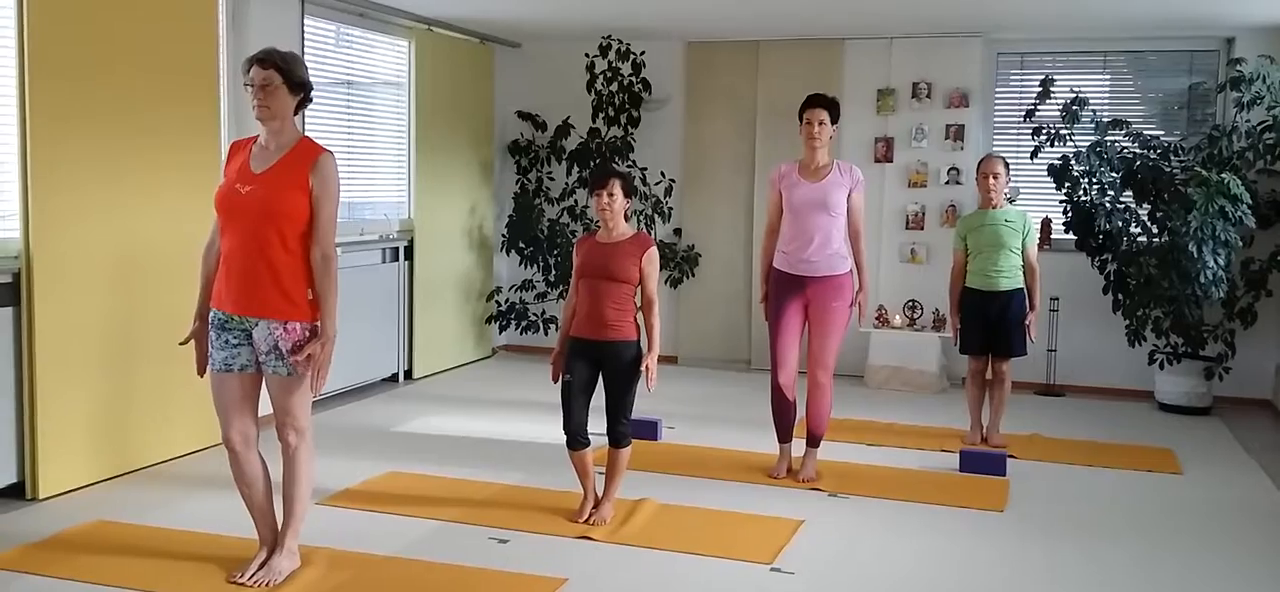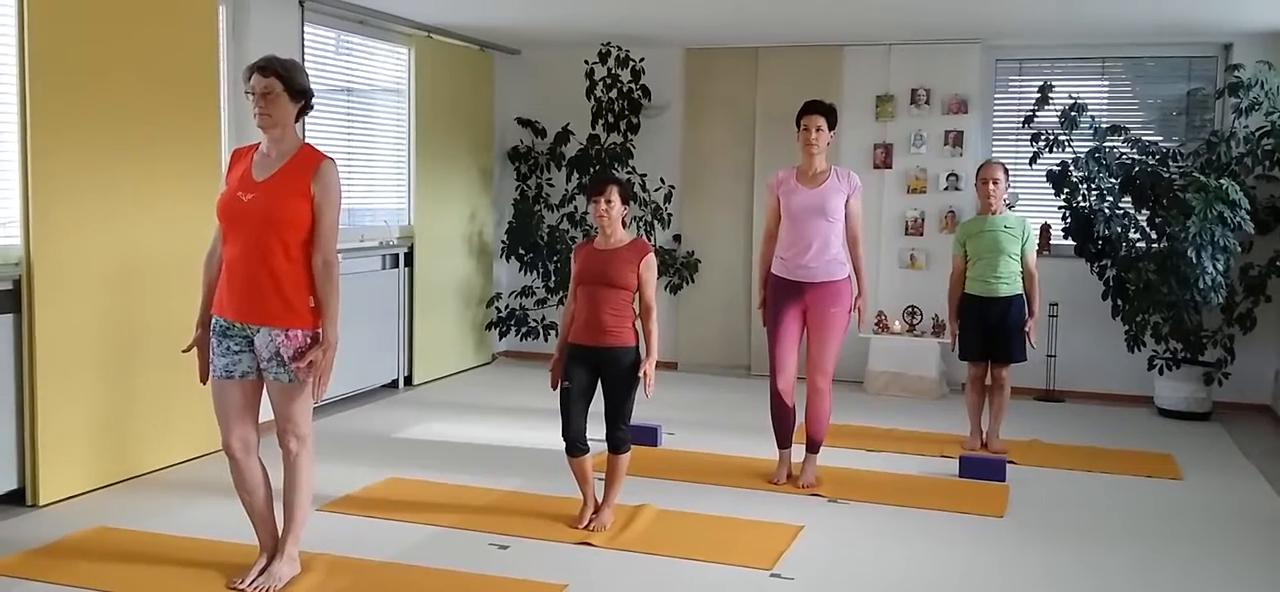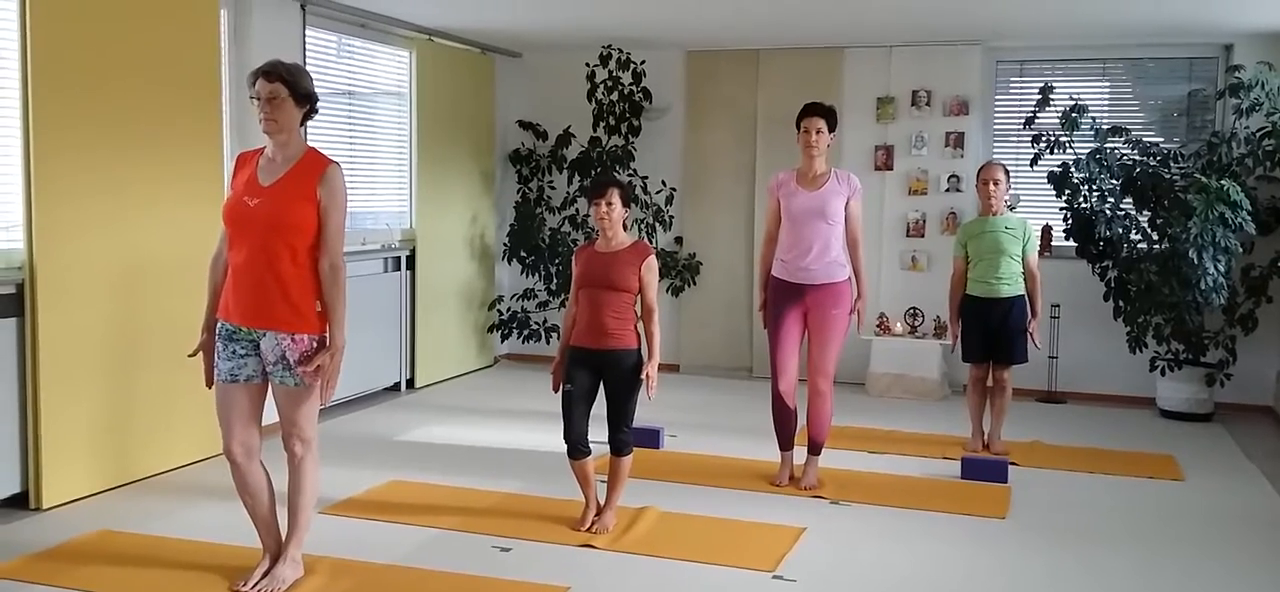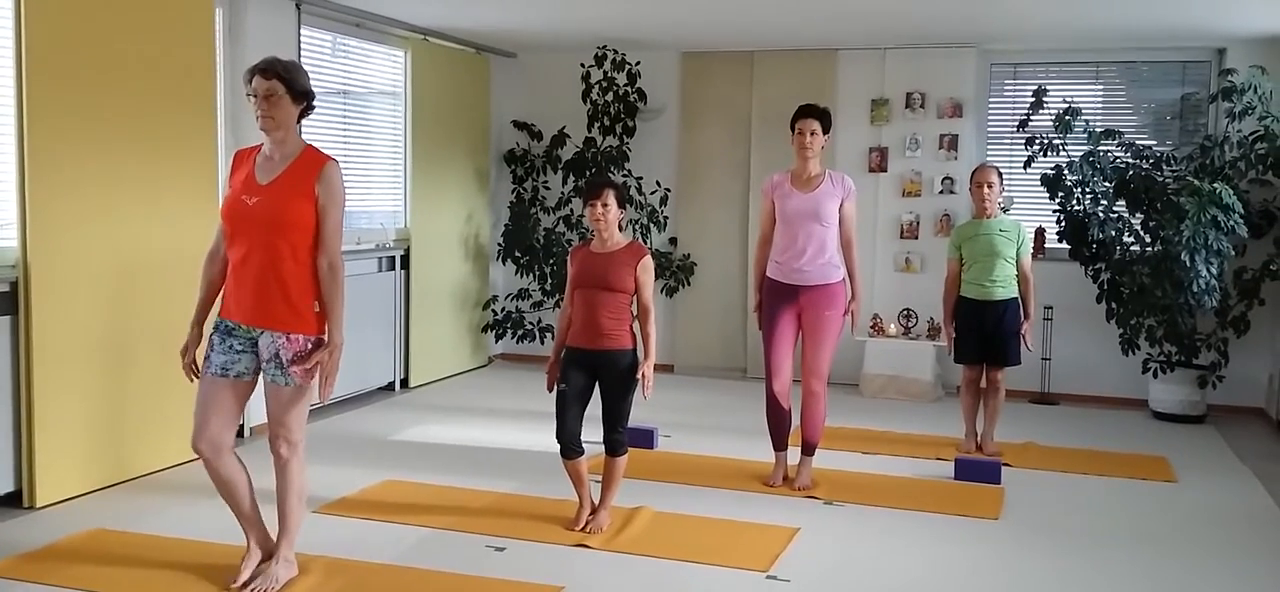
dt=0.4s
person 1, frame 1
left shoulder: (317, 162)
right shoulder: (236, 153)
left elbow: (323, 251)
right elbow: (218, 239)
left wrist: (328, 330)
right wrist: (201, 315)
left hip: (287, 319)
right hip: (230, 316)
left knee: (293, 434)
right knee: (236, 437)
left ankle: (288, 547)
right ankle: (266, 541)
person 1, frame 2
left shoulder: (318, 169)
right shoulder: (237, 161)
left elbow: (325, 258)
right elbow: (219, 247)
left wrist: (329, 337)
right wrist: (202, 322)
left hip: (288, 326)
right hip: (231, 324)
left knee: (293, 440)
right knee: (235, 443)
right ankle: (267, 547)
person 1, frame 3
left shoulder: (324, 174)
right shoulder: (242, 165)
left elbow: (331, 262)
right elbow: (225, 252)
left wrist: (336, 341)
right wrist: (208, 327)
left hip: (295, 330)
right hip: (237, 328)
left knee: (298, 444)
right knee: (237, 448)
right ankle: (270, 549)
person 1, frame 4
left shoulder: (322, 171)
right shoulder: (241, 162)
left elbow: (330, 260)
right elbow: (220, 250)
left wrist: (335, 338)
right wrist: (196, 325)
left hip: (293, 328)
right hip: (236, 323)
left knee: (285, 444)
right knee: (208, 442)
right ankle: (258, 540)
person 2, frame 1
left shoulder: (849, 175)
right shoulder: (783, 174)
left elbow: (856, 233)
right elbow: (772, 231)
left wrist: (863, 284)
right wrist: (763, 281)
left hip: (832, 281)
right hip: (787, 279)
left knee: (820, 373)
right knee: (782, 372)
left ankle: (811, 455)
right ankle: (784, 452)
person 2, frame 2
left shoulder: (846, 181)
right shoulder: (780, 181)
left elbow: (854, 238)
right elbow: (769, 237)
left wrist: (862, 289)
right wrist: (761, 287)
left hip: (831, 286)
right hip: (785, 285)
left knee: (820, 379)
right knee: (781, 377)
left ankle: (810, 461)
right ankle: (783, 458)
person 2, frame 3
left shoulder: (847, 184)
right shoulder: (781, 183)
left elbow: (854, 240)
right elbow: (770, 239)
left wrist: (862, 291)
right wrist: (762, 290)
left hip: (831, 289)
right hip: (786, 287)
left knee: (821, 381)
right knee: (782, 380)
left ankle: (812, 463)
right ankle: (786, 460)
person 2, frame 4
left shoulder: (841, 185)
right shoulder: (775, 185)
left elbow: (848, 242)
right elbow: (765, 240)
left wrist: (856, 293)
right wrist: (756, 291)
left hip: (825, 290)
right hip: (780, 289)
left knee: (815, 382)
right knee: (777, 381)
left ankle: (806, 463)
right ankle: (780, 460)
person 3, frame 1
left shoulder: (644, 247)
right shoulder: (583, 245)
left elbow: (650, 303)
right elbow: (573, 298)
left wrist: (652, 351)
right wrist: (560, 345)
left hip: (622, 346)
right hip: (581, 345)
left knee: (618, 425)
right knee: (573, 425)
left ankle: (608, 499)
right ankle: (588, 494)
person 3, frame 2
left shoulder: (641, 253)
right shoulder: (581, 252)
left elbow: (648, 309)
right elbow: (571, 305)
left wrist: (651, 357)
right wrist: (559, 352)
left hip: (621, 352)
right hip: (580, 352)
left knee: (617, 432)
right knee: (572, 432)
left ankle: (608, 505)
right ankle: (588, 500)
person 3, frame 3
left shoulder: (642, 255)
right shoulder: (582, 254)
left elbow: (650, 311)
right elbow: (573, 307)
left wrist: (653, 359)
right wrist: (561, 355)
left hip: (623, 355)
right hip: (582, 354)
left knee: (619, 434)
right knee: (573, 435)
left ankle: (611, 508)
right ankle: (591, 503)
person 3, frame 4
left shoulder: (638, 256)
right shoulder: (577, 254)
left elbow: (646, 311)
right elbow: (568, 308)
left wrist: (649, 359)
right wrist: (555, 355)
left hip: (619, 355)
right hip: (578, 354)
left knee: (614, 434)
right knee: (566, 434)
left ankle: (604, 508)
right ankle: (585, 502)
person 4, frame 1
left shoulder: (1022, 220)
right shoulder: (966, 223)
left elbow: (1031, 266)
right elbow: (958, 269)
left wrist: (1033, 307)
right wrist: (954, 310)
left hip: (1010, 297)
right hip: (974, 297)
left knee: (1001, 367)
right knee: (976, 366)
left ankle: (994, 428)
right ankle: (975, 426)
person 4, frame 2
left shoulder: (1021, 226)
right shoulder: (966, 228)
left elbow: (1030, 273)
right elbow: (957, 275)
left wrist: (1033, 314)
right wrist: (952, 316)
left hip: (1010, 303)
right hip: (974, 303)
left knee: (1001, 373)
right knee: (976, 372)
left ankle: (994, 434)
right ankle: (975, 432)
person 4, frame 3
left shoulder: (1022, 227)
right shoulder: (967, 230)
left elbow: (1032, 273)
right elbow: (958, 276)
left wrist: (1035, 315)
right wrist: (953, 317)
left hip: (1011, 304)
right hip: (975, 304)
left knee: (1002, 375)
right knee: (977, 373)
left ankle: (995, 435)
right ankle: (976, 433)
person 4, frame 4
left shoulder: (1016, 229)
right shoulder: (960, 232)
left elbow: (1025, 276)
right elbow: (952, 279)
left wrist: (1028, 317)
right wrist: (948, 319)
left hip: (1005, 307)
right hip: (969, 306)
left knee: (996, 376)
right knee: (970, 374)
left ankle: (988, 436)
right ankle: (970, 434)
